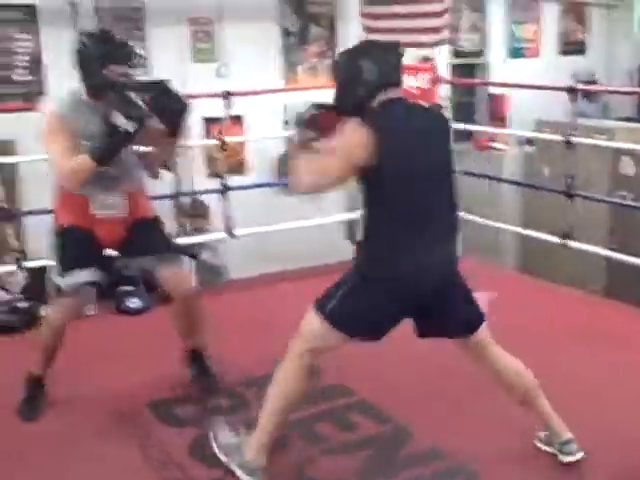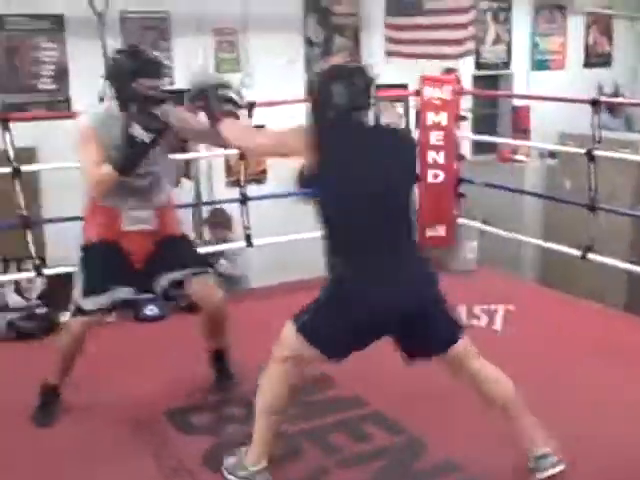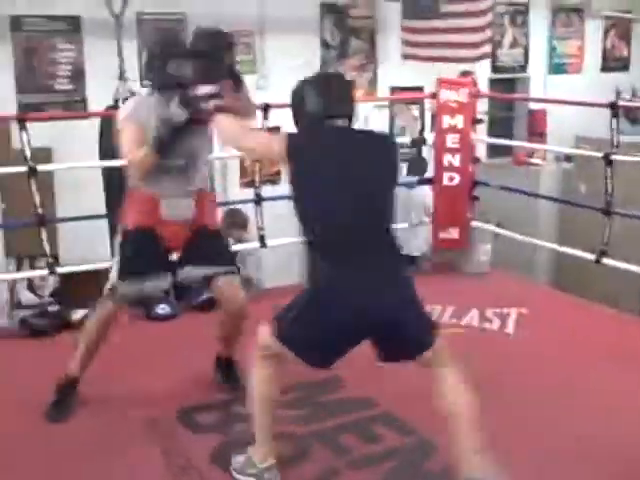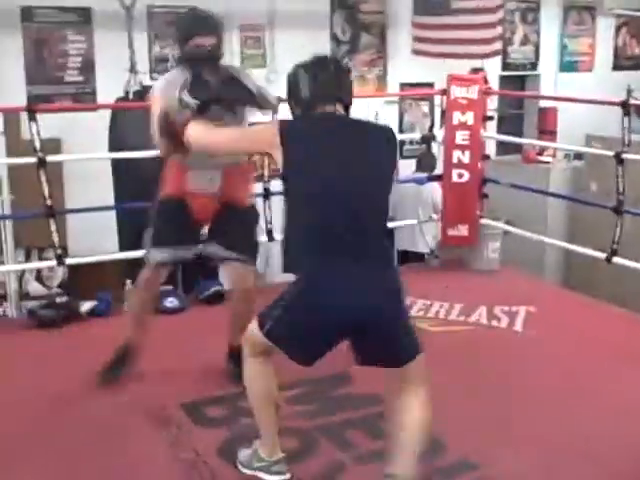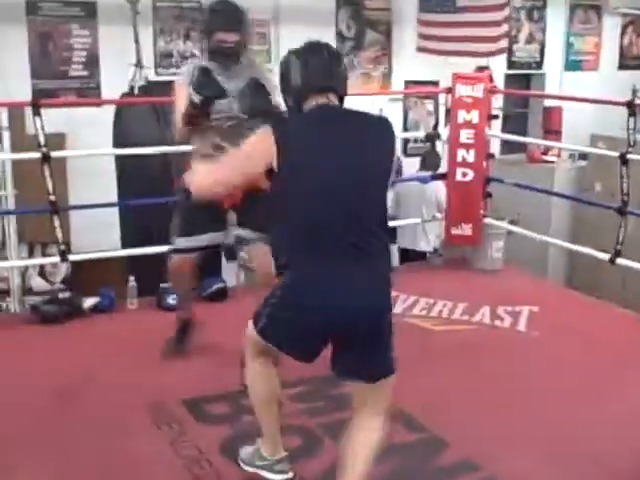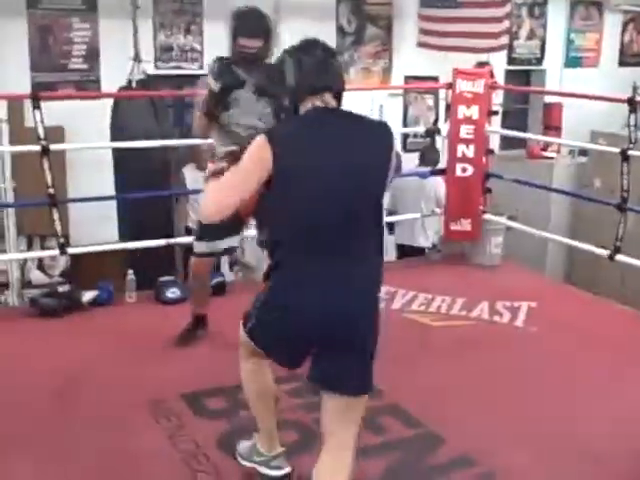
dt=0.1s
person 1, frame 1
left shoulder: (364, 127)
right shoulder: (434, 121)
left elbow: (306, 182)
left wrist: (309, 145)
left hip: (388, 270)
right hip: (439, 265)
left knee: (304, 347)
right knee: (483, 347)
right ankle: (561, 436)
person 1, frame 2
left shoulder: (317, 141)
right shoulder: (402, 144)
left elbow: (245, 138)
left wrist: (218, 109)
left hip: (355, 291)
right hip: (414, 284)
left knee: (282, 356)
right knee: (471, 365)
person 1, frame 3
left shoulder: (296, 149)
right shoulder: (382, 148)
left elbow: (232, 132)
left hip: (335, 295)
right hip: (391, 288)
left knee: (263, 352)
person 1, frame 4
left shoulder: (285, 137)
right shoulder: (384, 140)
left elbow: (206, 138)
left wrist: (177, 120)
left hip: (318, 290)
right hip: (381, 290)
left knee: (254, 348)
right knee: (412, 386)
person 1, frame 5
left shoulder: (278, 137)
right shoulder: (382, 131)
left elbow: (205, 184)
left wrist: (194, 171)
left hip: (306, 289)
right hip: (371, 291)
left knee: (255, 348)
right knee: (371, 411)
person 1, frame 6
left shoulder: (274, 142)
right shoulder: (380, 138)
left elbow: (211, 210)
left wrist: (226, 173)
left hip: (292, 296)
right hip: (357, 302)
left knee: (252, 351)
right knee: (340, 438)
person 2, frame 1
left shoulder: (127, 102)
right shoulder: (60, 112)
left elbow: (164, 151)
right elbow: (68, 176)
left wrist: (173, 120)
right wrist: (110, 142)
left hip: (131, 207)
right hip: (81, 213)
left knee: (183, 286)
right knee: (67, 307)
left ankle: (195, 356)
right ankle: (36, 382)
person 2, frame 2
left shoulder: (165, 114)
right shoulder: (93, 126)
left elbow: (214, 136)
right elbow: (97, 187)
right wrist: (133, 148)
left hip: (162, 224)
right hip: (109, 229)
left knee: (213, 300)
right knee: (85, 319)
left ankle: (218, 358)
right ankle: (51, 390)
person 2, frame 3
left shoulder: (196, 100)
right shoulder: (135, 111)
left elbow: (246, 114)
right elbow: (137, 168)
left wrist: (224, 75)
right wrist: (170, 131)
left hip: (198, 213)
right hip: (149, 215)
left knee: (235, 302)
right knee: (115, 301)
left ankle: (225, 360)
right ankle: (69, 382)
person 2, frame 4
left shoulder: (233, 81)
right shoulder: (167, 85)
left elbow: (269, 106)
right elbow: (164, 142)
left wrist: (246, 93)
left hip: (231, 188)
right hip: (183, 186)
left knee: (244, 283)
right knee: (154, 268)
left ankle: (235, 350)
right ankle: (128, 347)
person 2, frame 5
left shoulder: (256, 74)
right shoulder: (192, 76)
right elbow: (183, 132)
left wrist: (266, 109)
right wrist: (198, 102)
right knee: (182, 260)
right ankle: (185, 321)
person 2, frame 6
right shoulder: (221, 75)
right elbow: (200, 130)
left wrist: (274, 96)
right wrist: (214, 96)
right knee: (201, 261)
right ankle: (199, 319)
